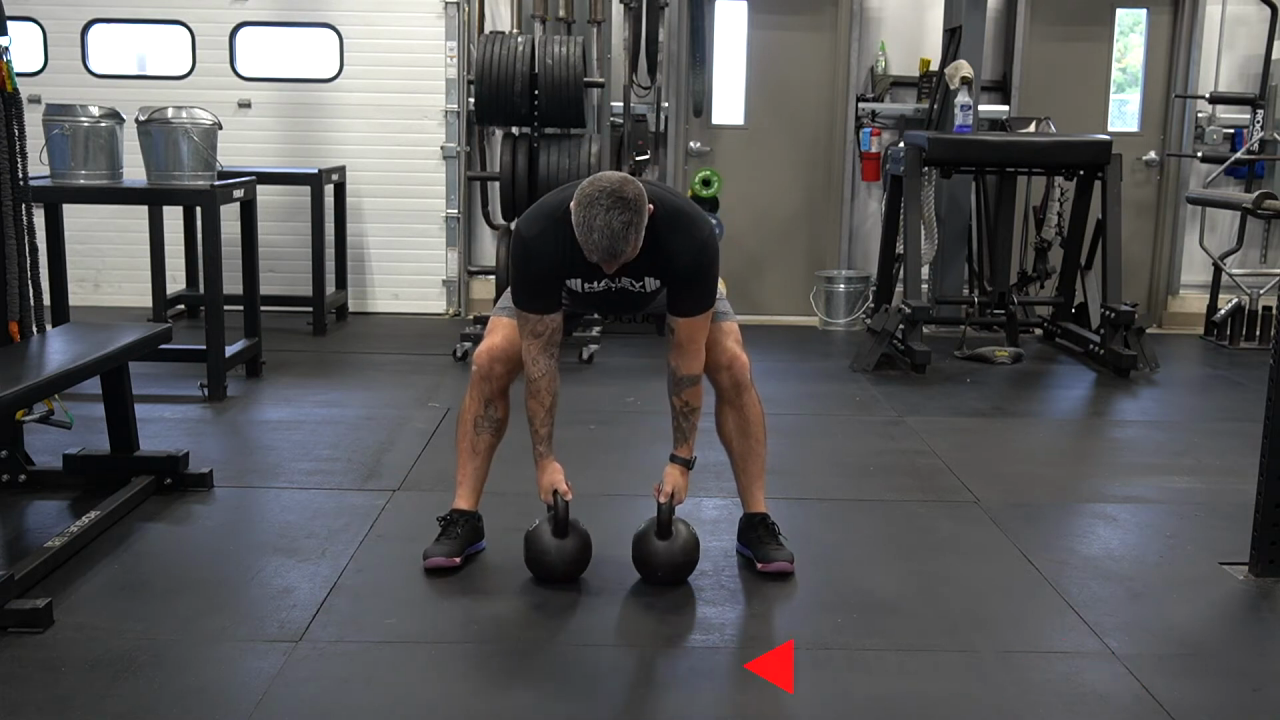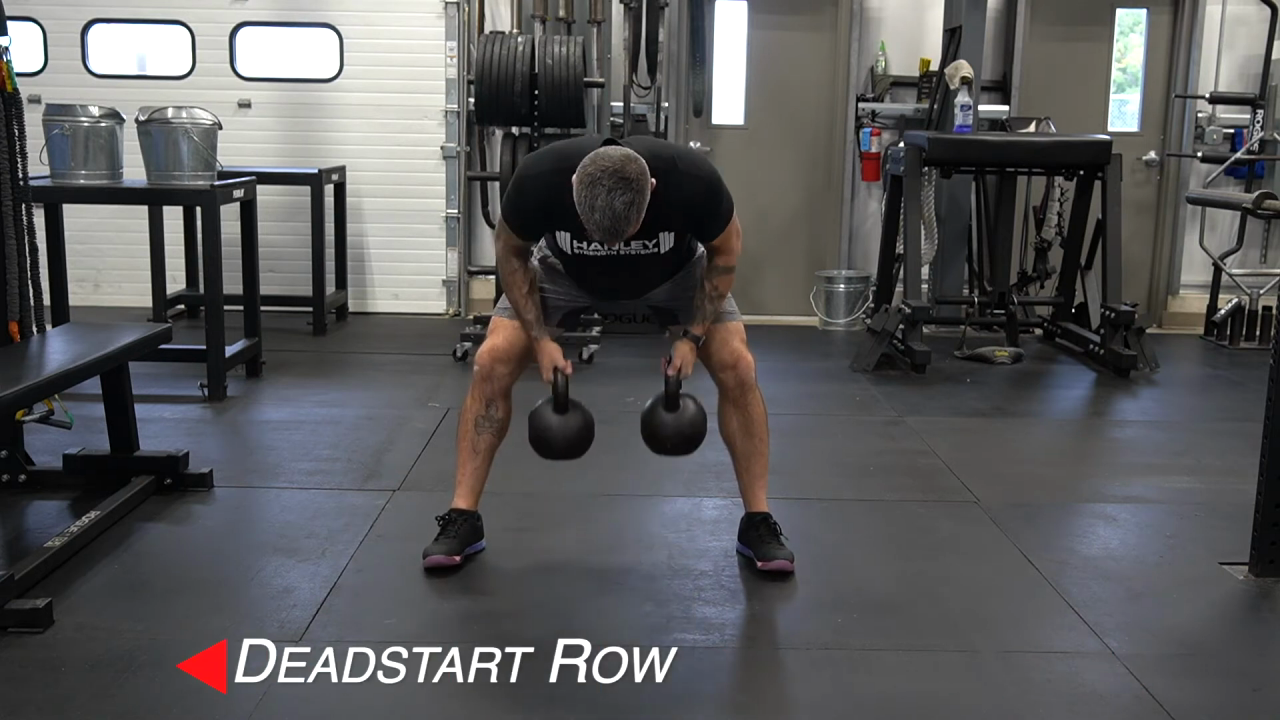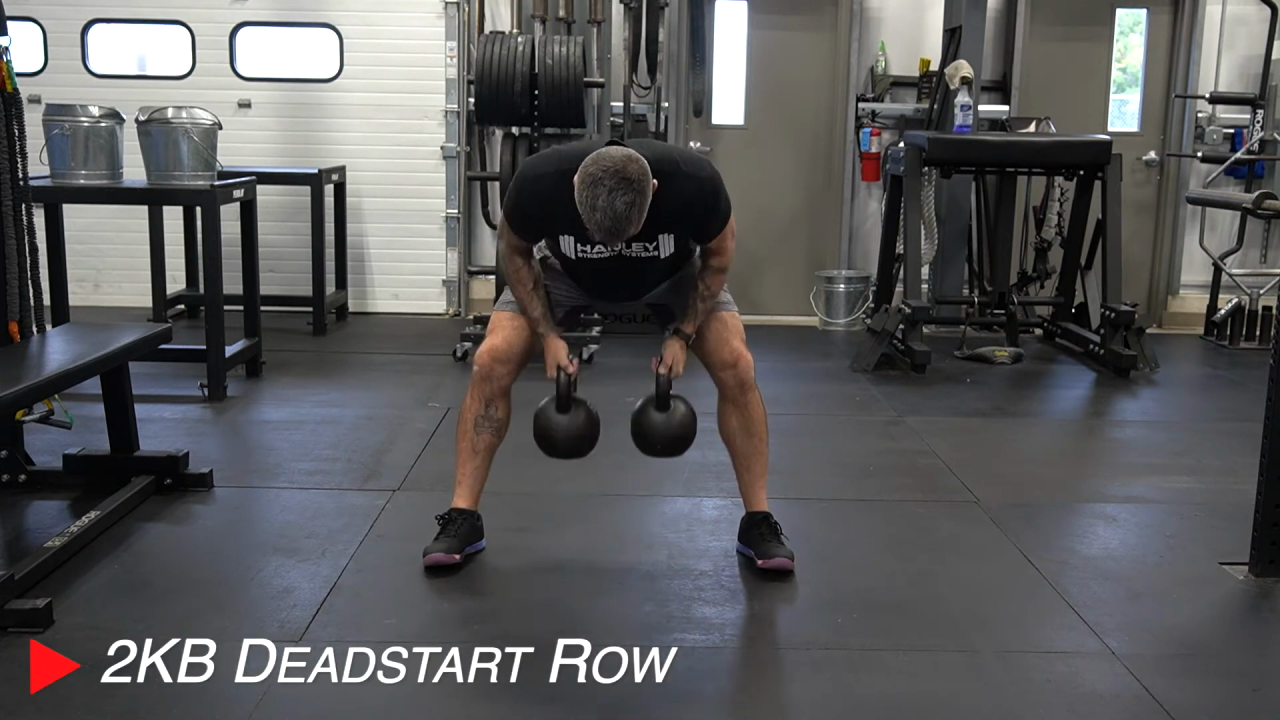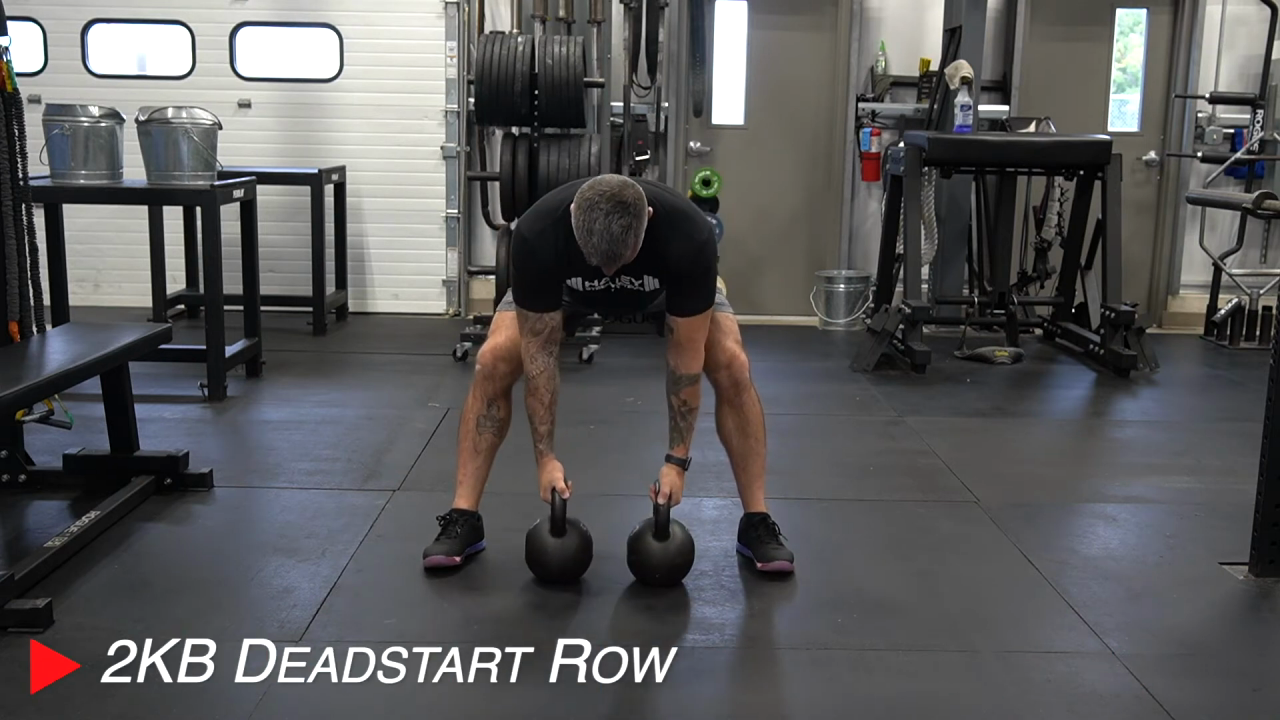
dt=0.5s
person 1, frame 1
left shoulder: (690, 235)
right shoulder: (537, 235)
left elbow: (687, 352)
right elbow: (539, 352)
left wrist: (681, 458)
right wrist: (544, 457)
left hip: (663, 281)
right hip: (566, 282)
left knee: (733, 368)
right knee: (489, 362)
left ankle: (757, 523)
right ankle: (463, 519)
person 1, frame 2
left shoulder: (691, 179)
right shoulder: (540, 178)
left elbow: (725, 251)
right elbow: (511, 252)
left wrist: (693, 337)
right wrist: (539, 337)
left hip: (671, 271)
right hip: (564, 270)
left knee: (737, 368)
right knee: (492, 363)
left ankle: (758, 522)
right ankle: (462, 518)
person 1, frame 3
left shoulder: (692, 181)
right shoulder: (541, 180)
left elbow: (719, 255)
right elbow: (513, 251)
left wrist: (684, 334)
right wrist: (547, 333)
left hip: (669, 271)
right hip: (565, 268)
left knee: (736, 366)
right knee: (491, 362)
left ankle: (758, 522)
right ankle: (462, 518)
person 1, frame 4
left shoulder: (689, 237)
right shoulder: (537, 235)
left elbow: (686, 353)
right elbow: (539, 350)
left wrist: (677, 459)
right wrist: (545, 456)
left hip: (664, 281)
right hip: (566, 282)
left knee: (732, 367)
right knee: (494, 362)
left ankle: (757, 522)
right ankle: (463, 518)
